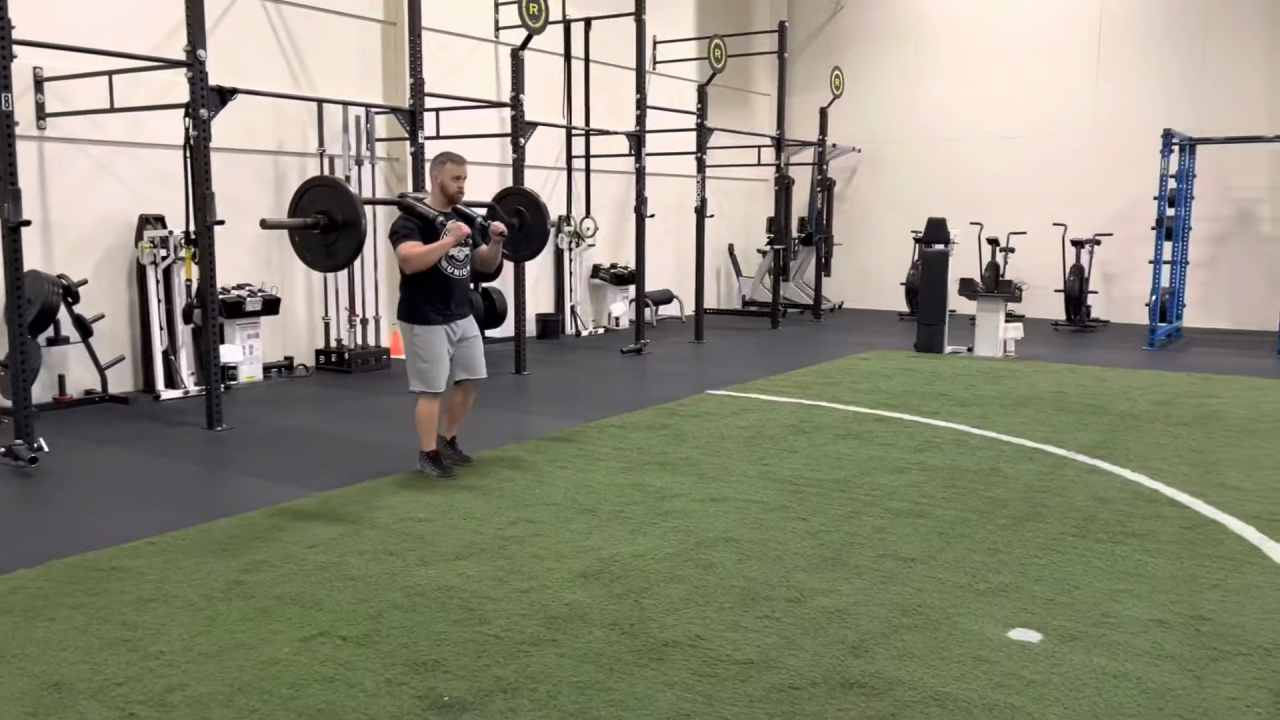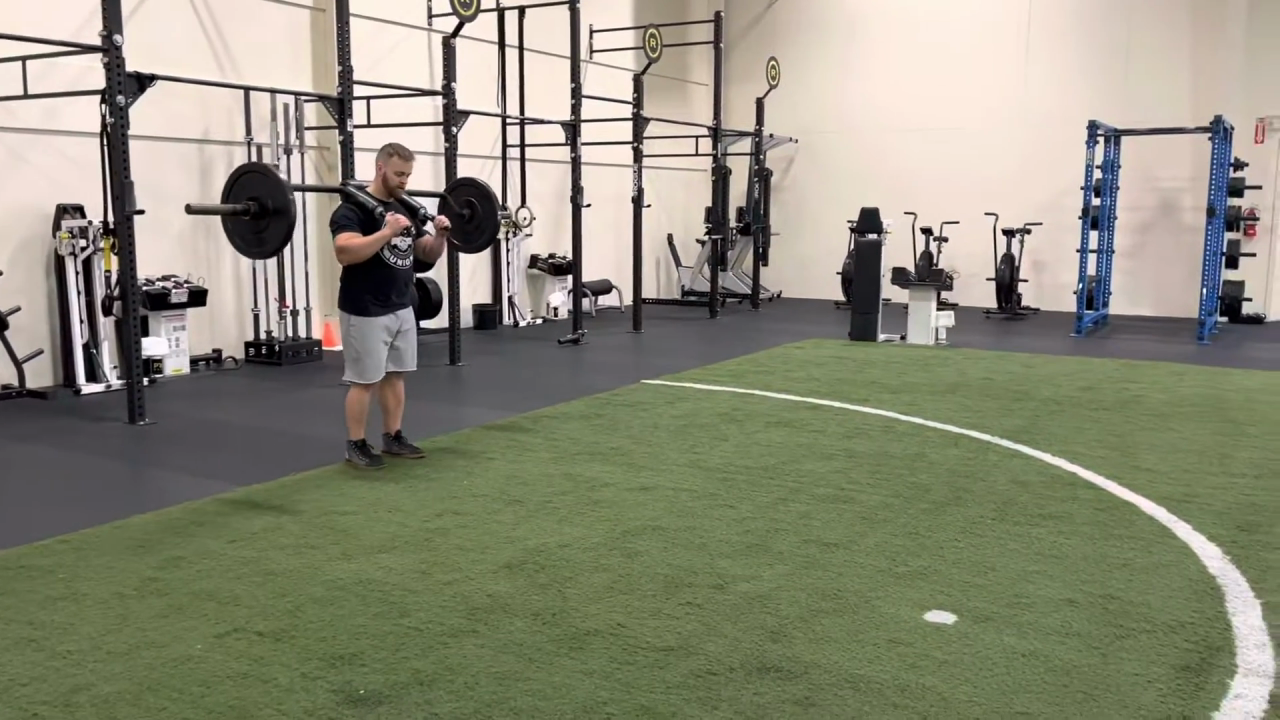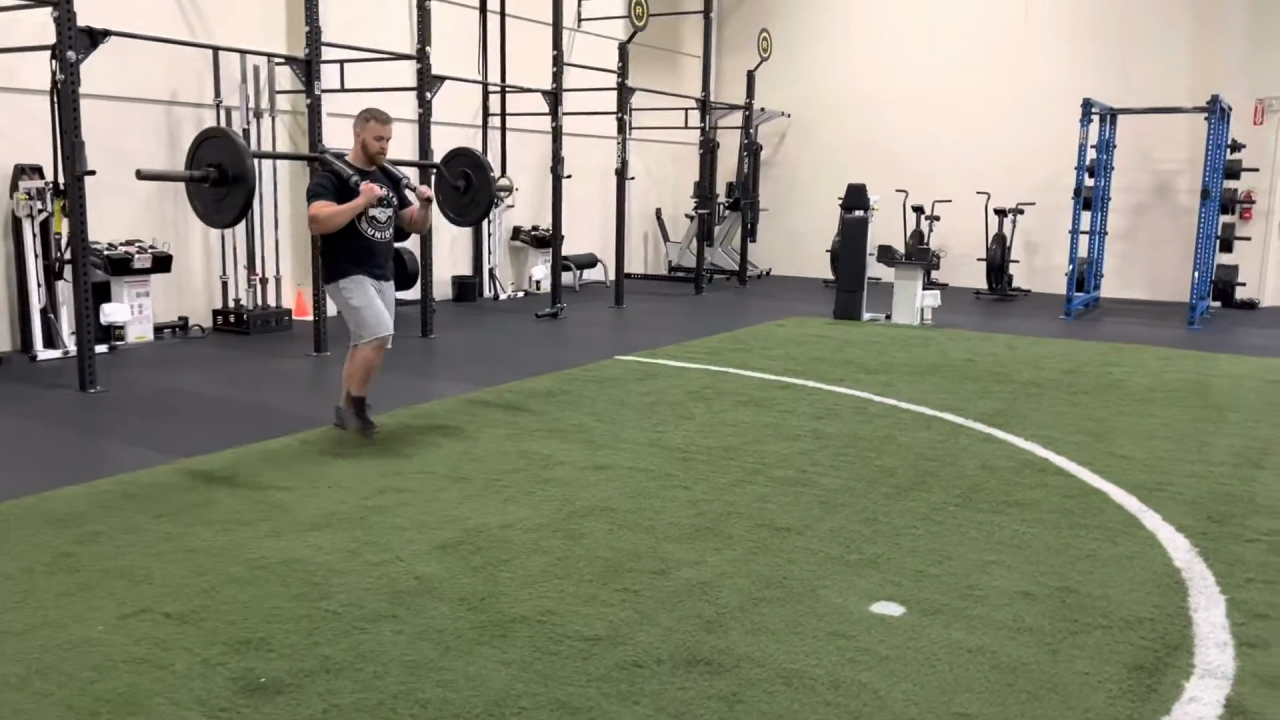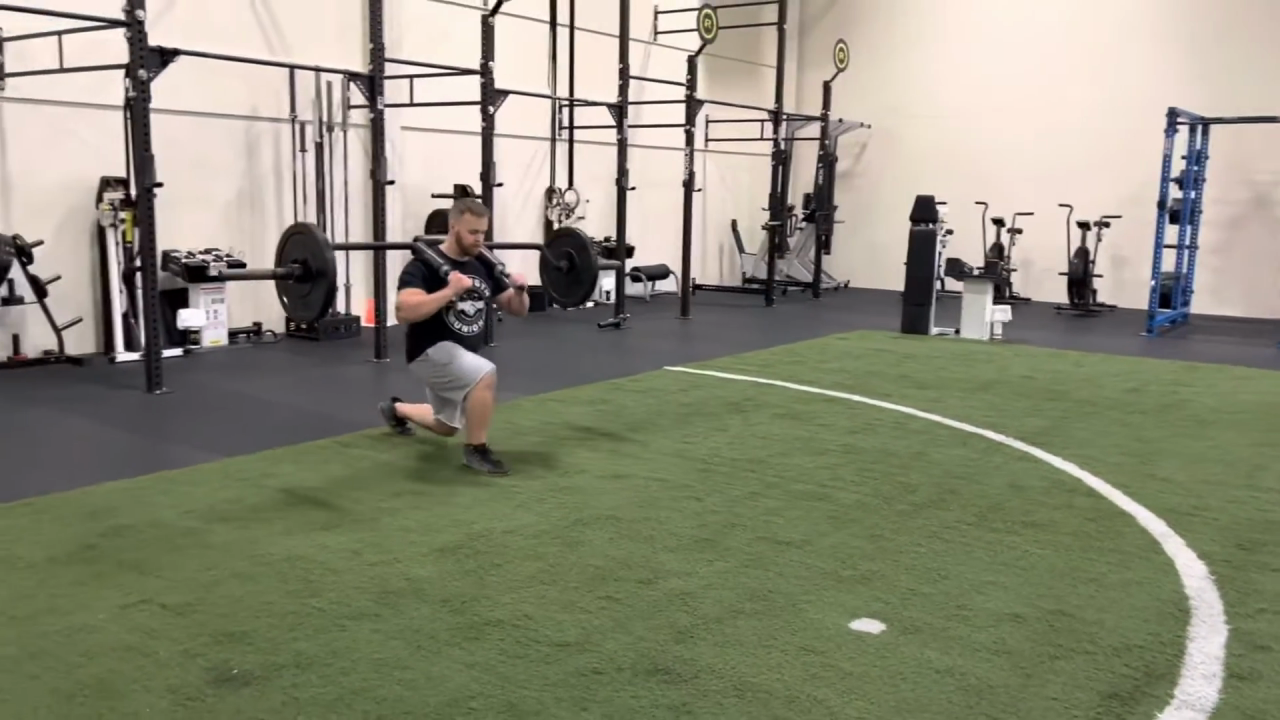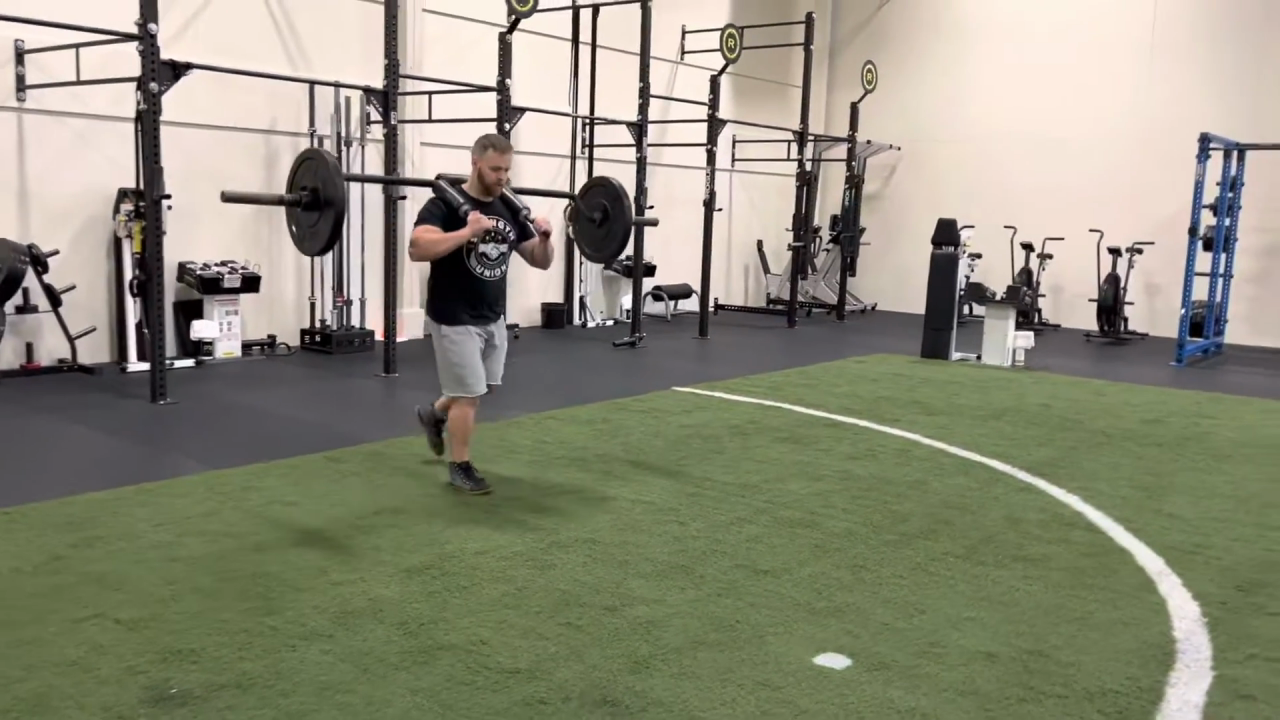
dt=1s
person 1, frame 1
left shoulder: (462, 219)
right shoulder: (412, 220)
left elbow: (486, 264)
right elbow: (410, 261)
left wrist: (496, 242)
right wrist: (450, 239)
left hip: (462, 316)
right hip: (425, 321)
left knee: (469, 382)
right knee: (432, 389)
left ankle: (447, 440)
right ankle: (428, 455)
person 1, frame 2
left shoulder: (405, 209)
right shoulder: (353, 209)
left elbow: (428, 255)
right elbow: (345, 252)
left wrist: (440, 235)
right wrist: (387, 232)
left hip: (401, 308)
right hip: (365, 311)
left knee: (395, 375)
right knee: (365, 380)
left ankle: (393, 437)
right ankle: (355, 444)
person 1, frame 3
left shoulder: (388, 180)
right shoulder: (331, 177)
left elbow: (417, 226)
right elbow: (317, 222)
left wrist: (425, 204)
right wrist: (362, 201)
left hip: (382, 277)
right hip: (347, 276)
left knee: (366, 343)
right knee: (379, 336)
left ankle: (348, 409)
right ankle: (355, 399)
person 1, frame 4
left shoulder: (483, 266)
right shoulder: (424, 266)
left elbow: (518, 310)
right elbow: (404, 312)
left wrist: (520, 290)
right wrist: (450, 291)
left hip: (461, 354)
right hip: (431, 351)
left knee: (448, 426)
right knee: (485, 375)
left ankle: (395, 409)
right ankle: (476, 449)
person 1, frame 5
left shoulder: (509, 211)
right shoulder: (445, 205)
left elbow: (541, 261)
right elbow: (417, 248)
left wrist: (545, 237)
right wrist: (468, 232)
left hip: (492, 317)
right hip: (454, 317)
left knee: (480, 388)
right knee: (469, 394)
left ankle: (434, 415)
right ankle: (460, 467)
